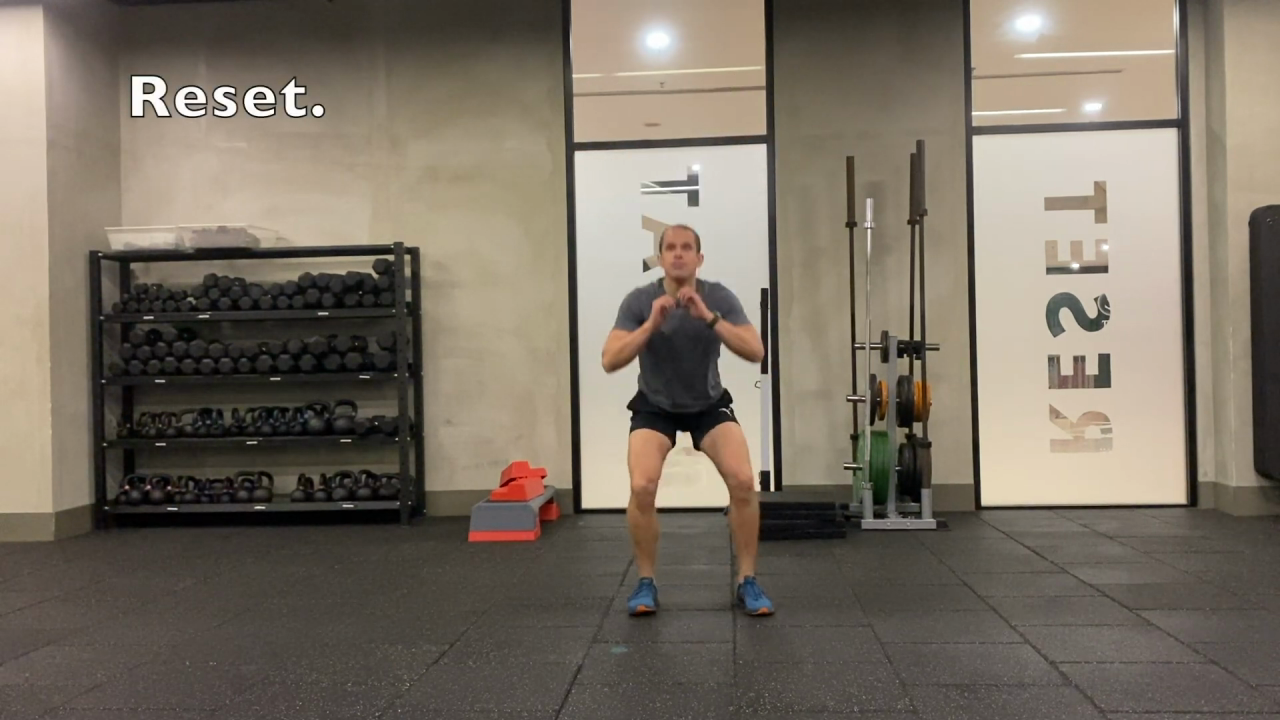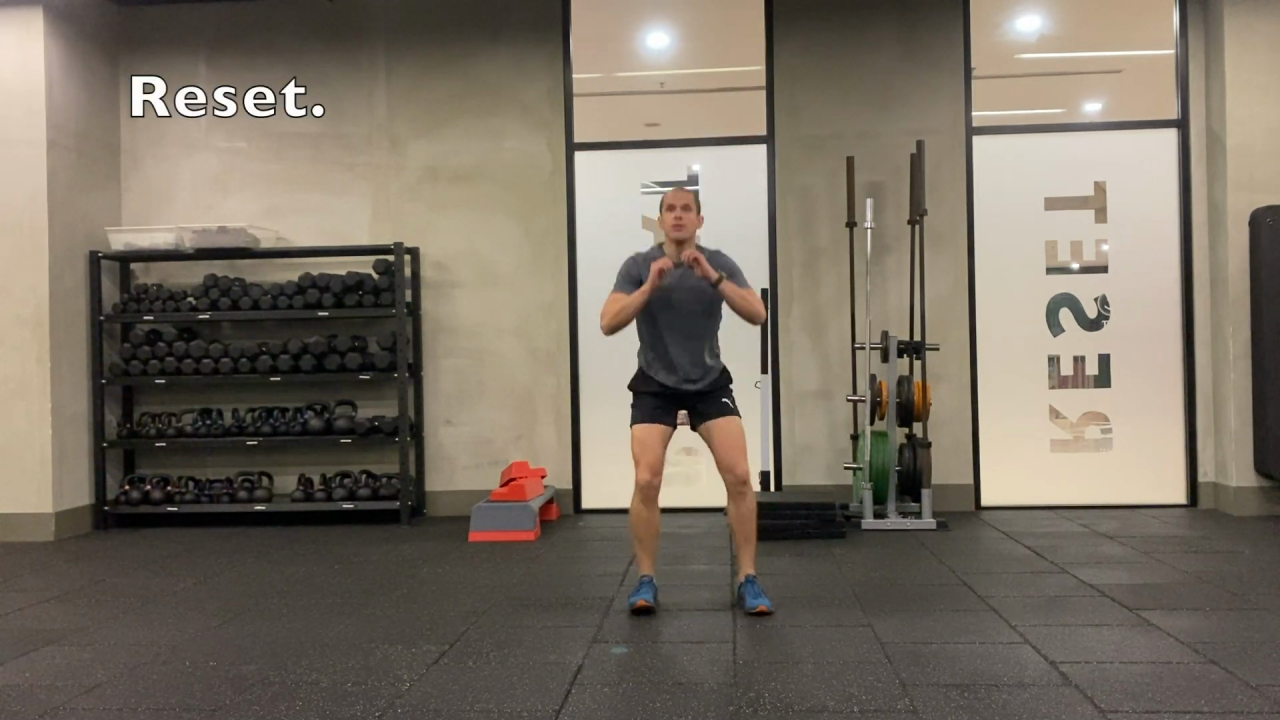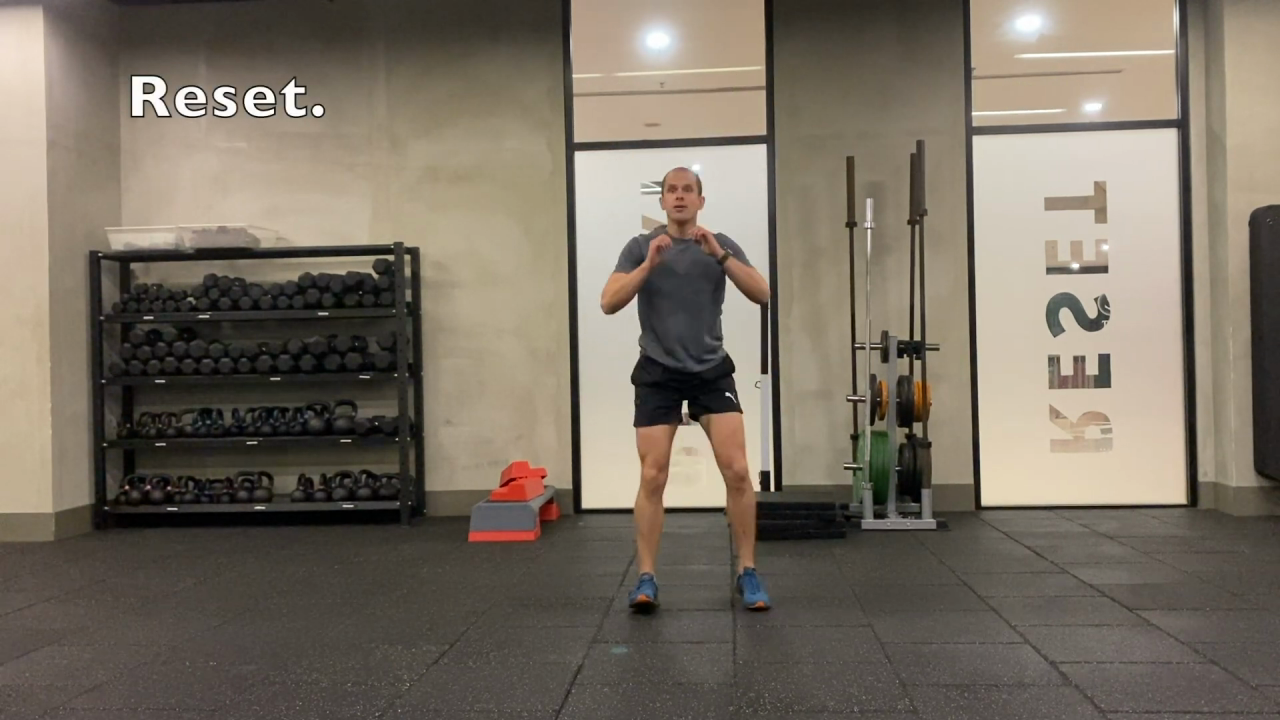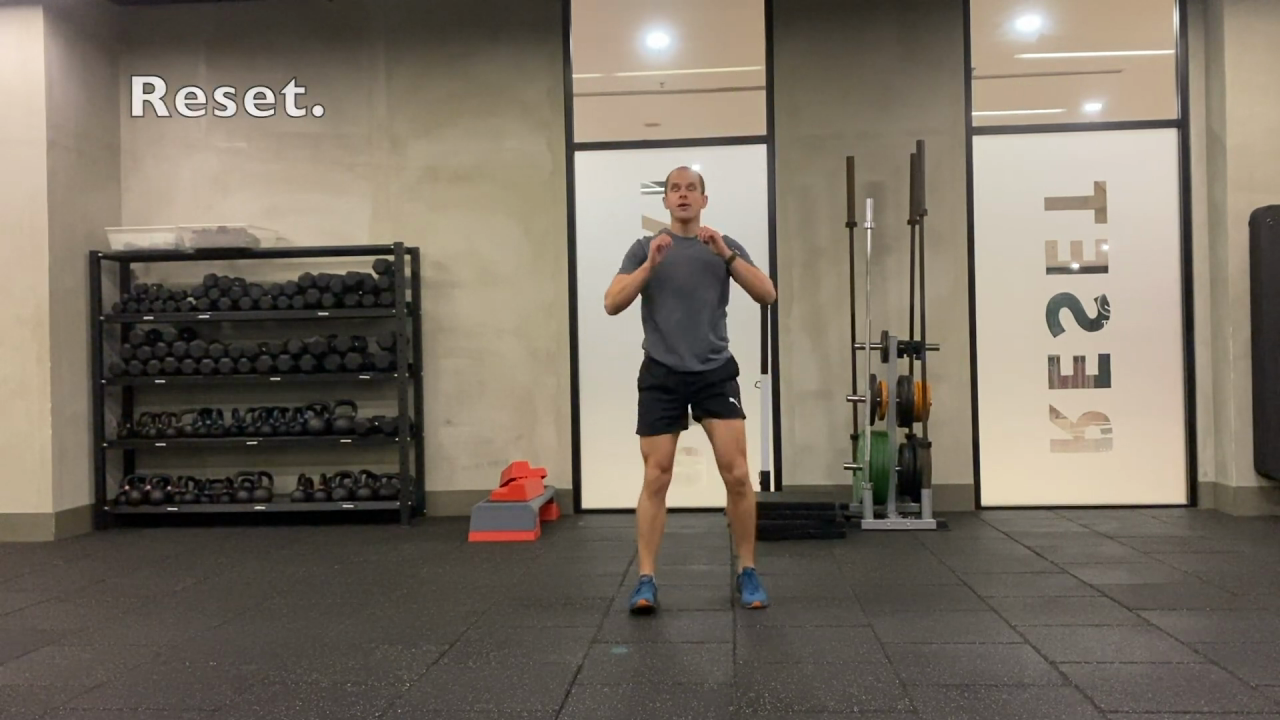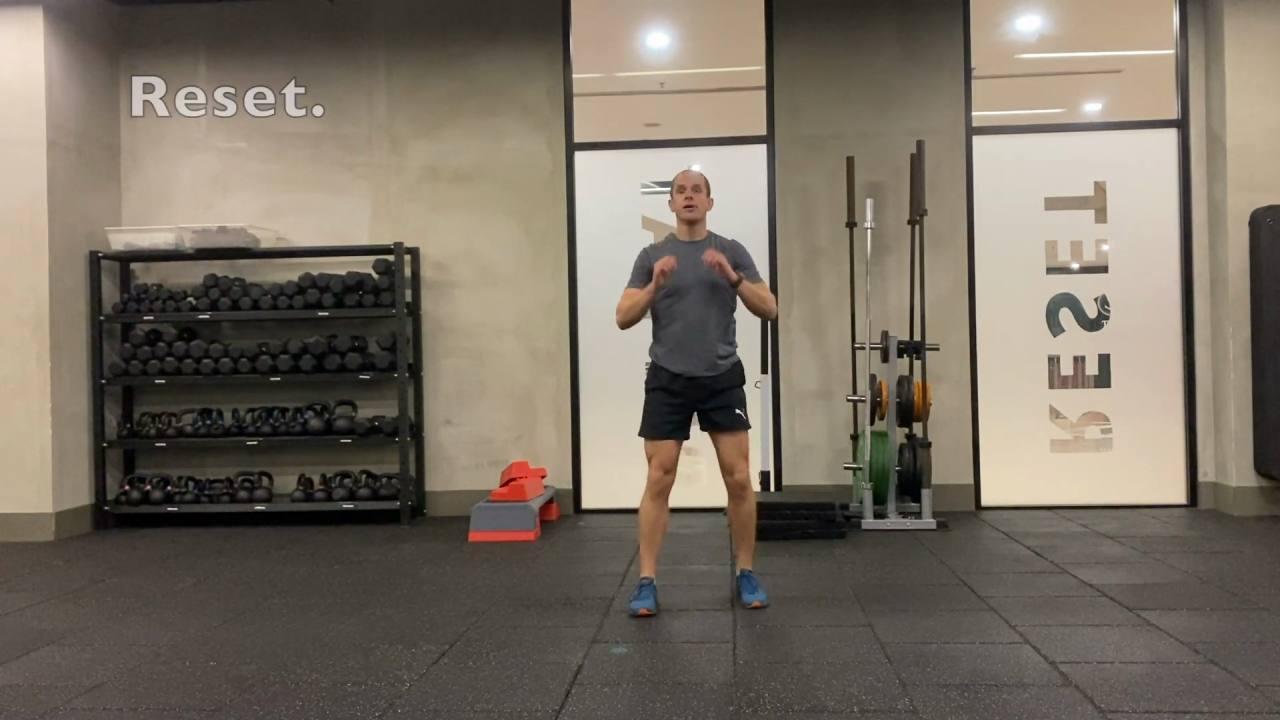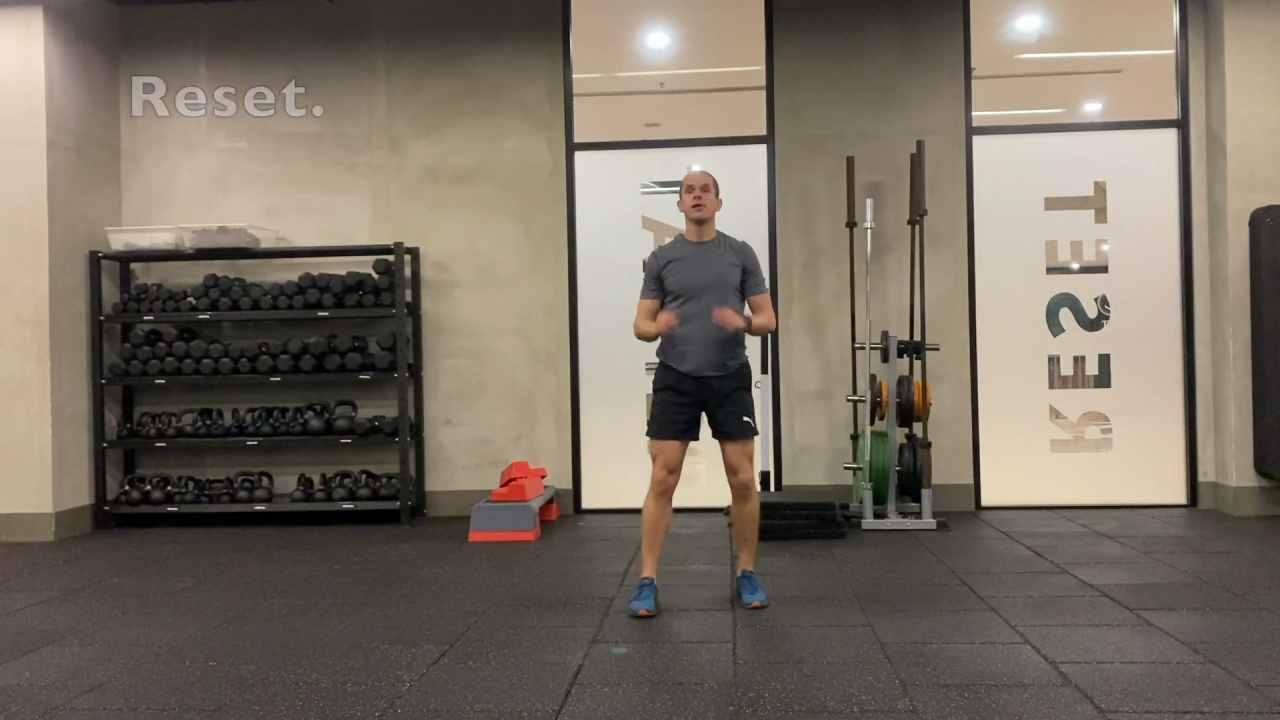
dt=0.1s
person 1, frame 1
left shoulder: (719, 297)
right shoulder: (639, 300)
left elbow: (755, 351)
right elbow: (610, 360)
left wrist: (708, 316)
right wrist: (651, 324)
left hip: (709, 405)
right hip: (655, 407)
left knee: (743, 482)
right knee: (641, 487)
left ankle: (747, 580)
right ankle: (646, 581)
person 1, frame 2
left shoulder: (719, 263)
right shoulder: (638, 265)
left elbow: (758, 315)
right elbow: (608, 324)
left wrist: (715, 278)
right wrist: (650, 286)
left hip: (709, 383)
right hip: (655, 385)
left knee: (738, 475)
right knee: (646, 482)
left ankle: (748, 579)
right ankle: (646, 580)
person 1, frame 3
left shoulder: (722, 244)
right shoulder: (639, 246)
left elbow: (762, 294)
right elbow: (608, 303)
left wrist: (720, 254)
right wrist: (649, 263)
left hip: (712, 371)
right hip: (657, 373)
left knee: (736, 471)
right knee: (653, 476)
left ankle: (747, 572)
right ankle: (646, 577)
person 1, frame 4
left shoulder: (727, 245)
right shoulder: (643, 249)
left elbow: (767, 295)
right elbow: (612, 304)
left wrist: (726, 254)
right wrist: (648, 265)
left hip: (715, 372)
right hip: (661, 375)
left knee: (737, 475)
right knee: (656, 480)
left ankle: (746, 572)
right ankle: (646, 579)
person 1, frame 5
left shoulder: (732, 251)
right shoulder: (651, 255)
left elbow: (769, 308)
right elbow: (623, 318)
left wrist: (733, 277)
right wrist: (654, 284)
left hip: (722, 378)
right hip: (668, 380)
left knee: (739, 480)
right knee: (659, 481)
left ankle: (746, 573)
right ankle: (647, 582)
person 1, frame 6
left shoulder: (741, 254)
right shoulder: (662, 258)
left elbow: (767, 316)
right elbow: (642, 321)
left wrist: (742, 321)
right wrist: (654, 327)
left hip: (730, 380)
right hip: (676, 381)
left knee: (742, 481)
right knee: (662, 482)
left ankle: (746, 574)
right ankle: (647, 582)
